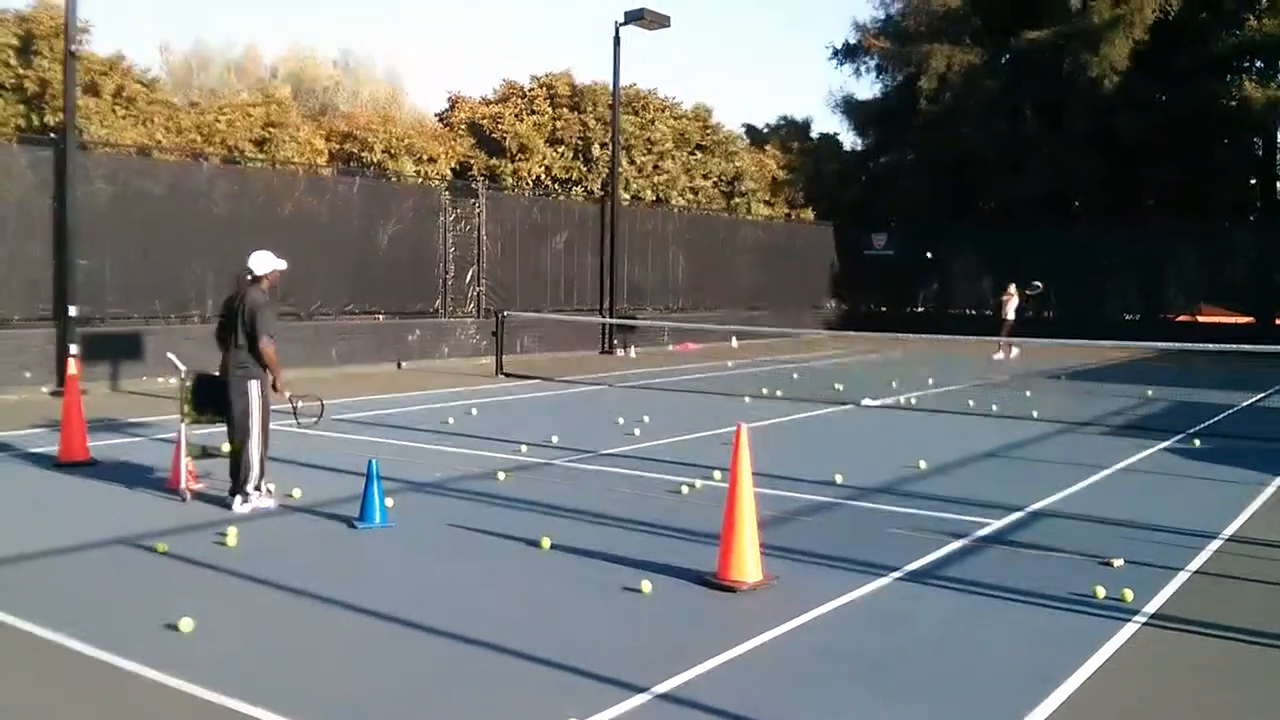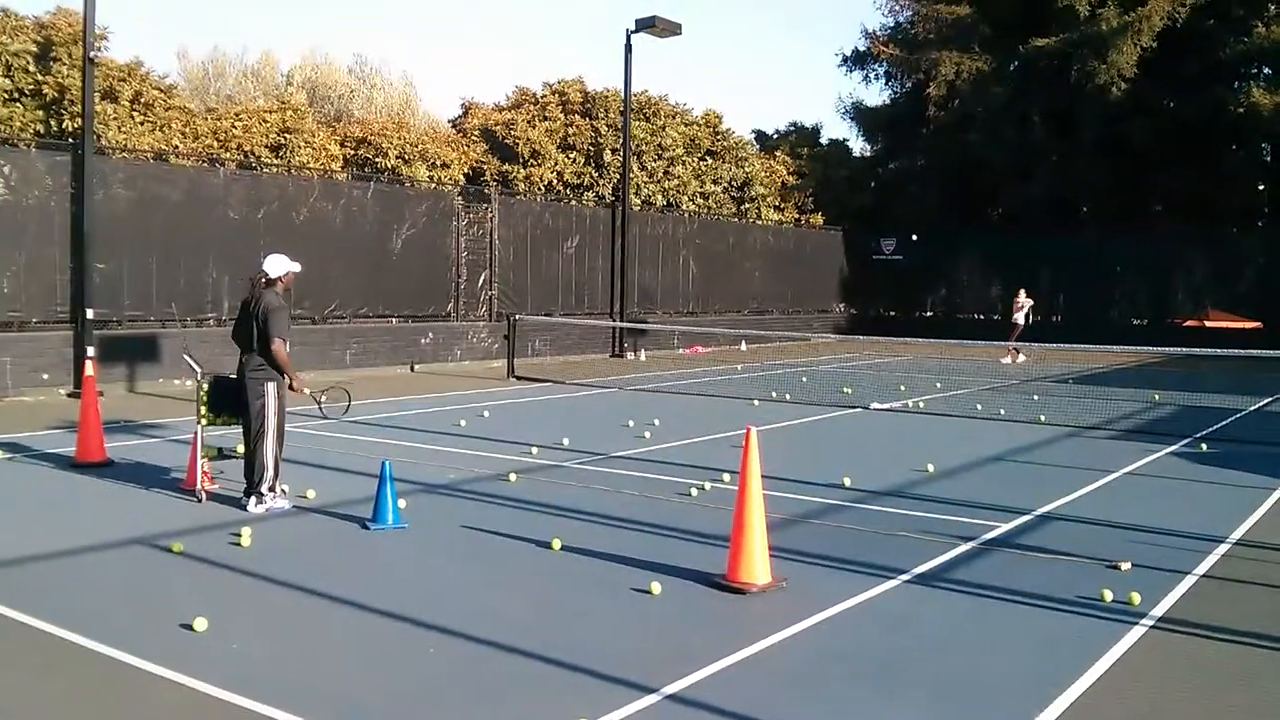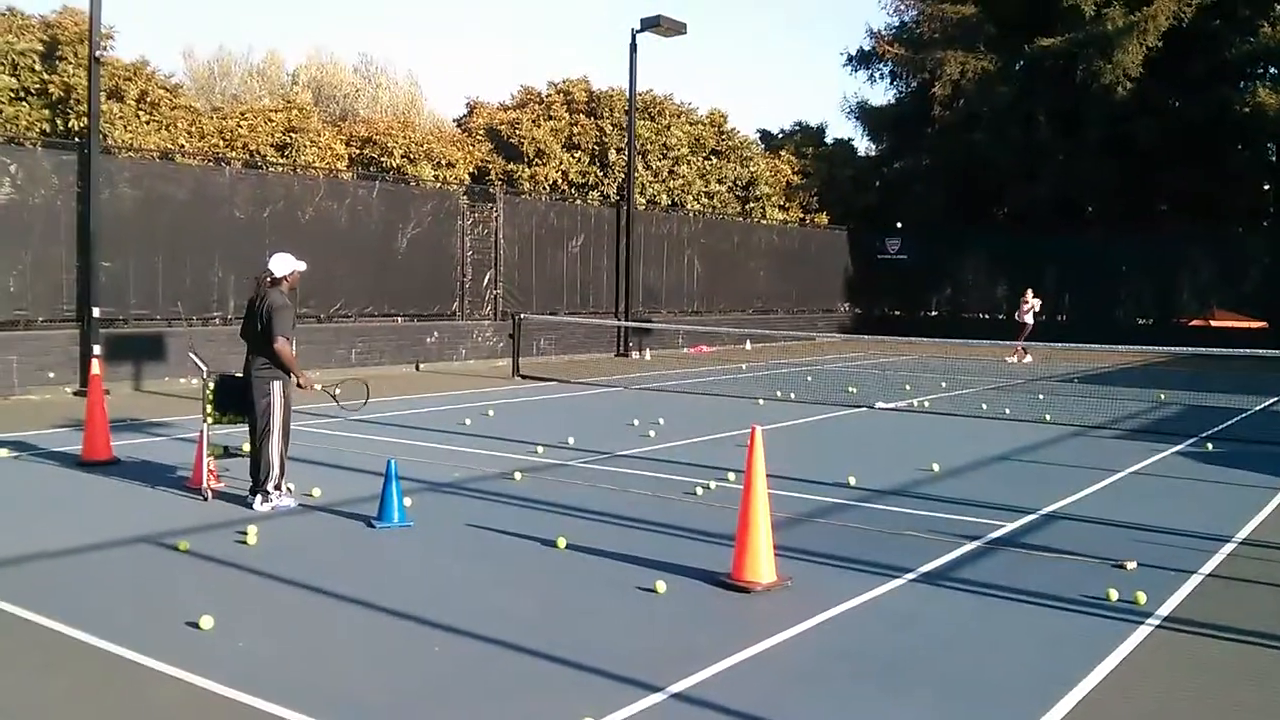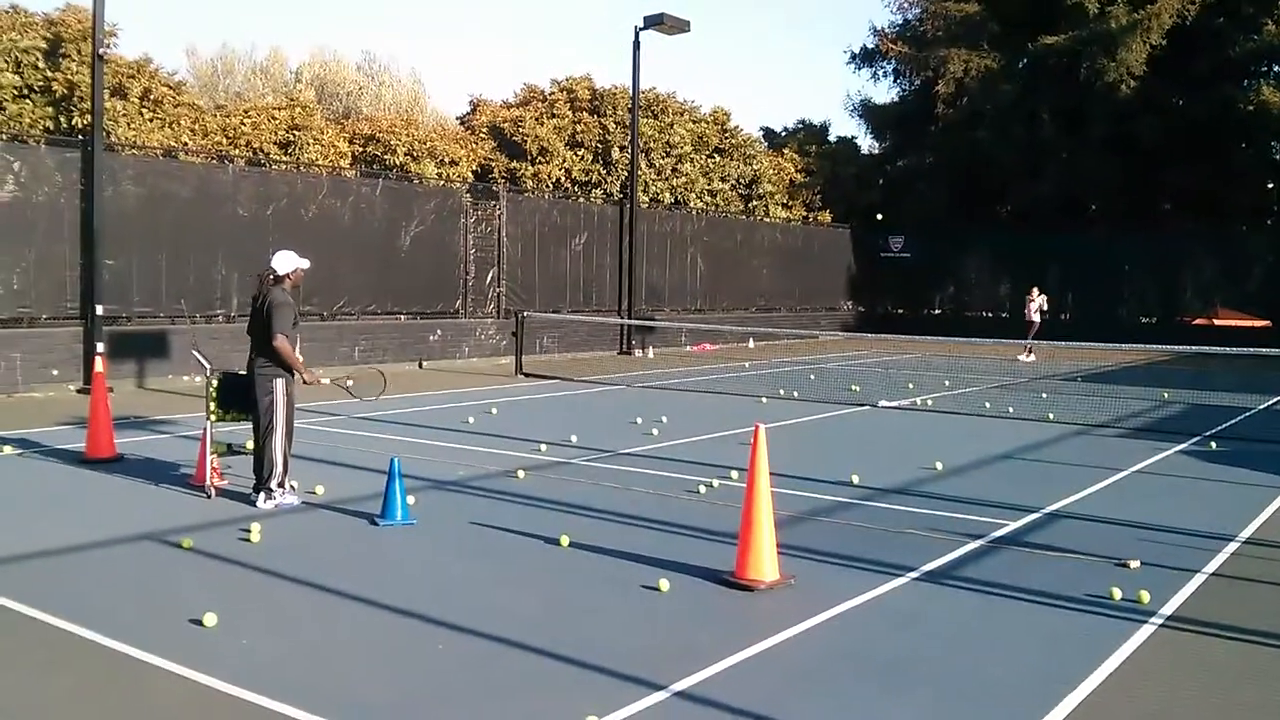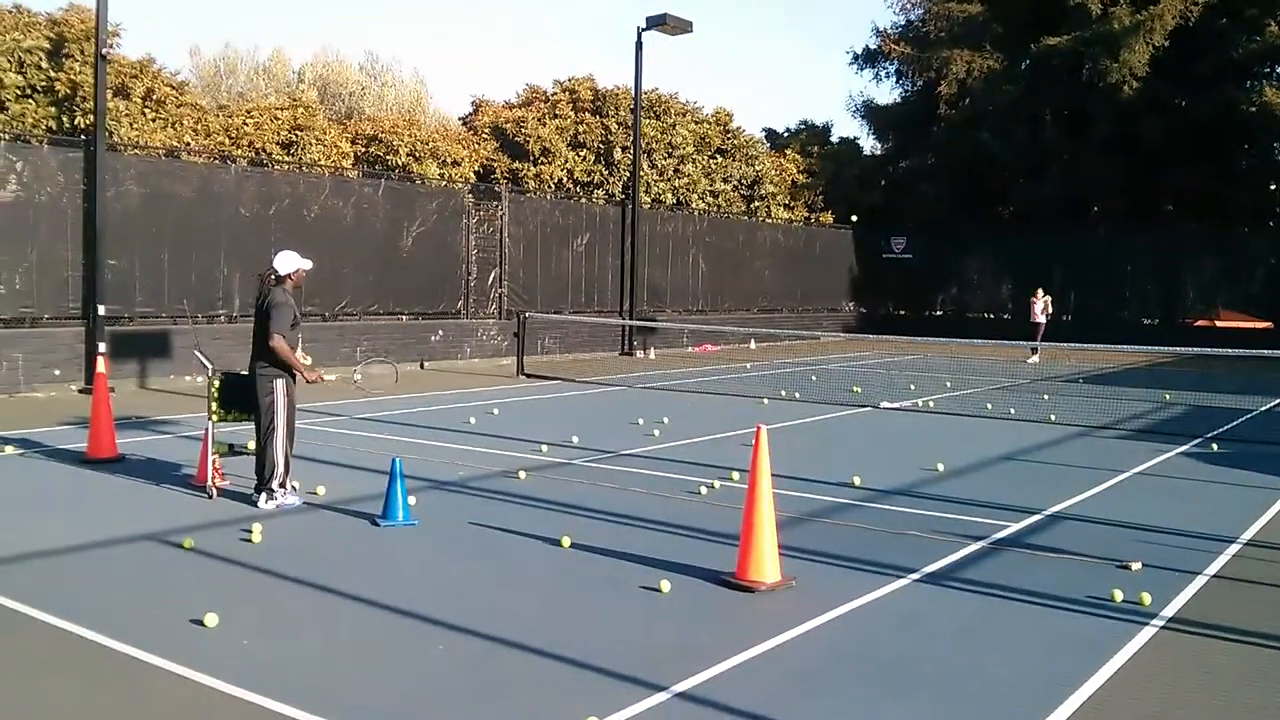
dt=0.1s
person 1, frame 1
left shoulder: (235, 298)
right shoulder: (262, 302)
left elbow: (221, 335)
right elbow: (264, 345)
right wrist: (278, 377)
left hip: (233, 373)
right hip: (250, 376)
left knee: (241, 434)
right knee: (253, 435)
left ankle: (239, 488)
right ankle: (247, 495)
person 1, frame 2
left shoulder: (251, 300)
right shoulder: (276, 305)
left elbow: (237, 335)
right elbow: (276, 346)
right wrist: (293, 376)
left hip: (249, 375)
right hip: (266, 378)
left knee: (255, 435)
right knee: (268, 437)
left ankle: (254, 490)
right ankle: (262, 496)
person 1, frame 3
left shoulder: (257, 299)
right shoulder: (281, 304)
left elbow: (245, 333)
right elbow: (280, 345)
right wrist: (299, 374)
left hip: (255, 373)
right hip: (272, 377)
left knee: (262, 434)
right knee: (274, 435)
left ankle: (260, 488)
right ankle: (268, 494)
person 1, frame 4
left shoulder: (264, 296)
right shoulder: (282, 301)
right elbow: (279, 342)
right wrist: (302, 370)
left hip: (261, 371)
right hip: (275, 374)
left knee: (266, 431)
right knee: (277, 433)
left ankle: (263, 485)
right ankle: (272, 492)
person 1, frame 5
left shoulder: (266, 295)
right shoulder: (282, 301)
right elbow: (276, 342)
left wrist: (295, 357)
right wrist: (303, 369)
left hip: (263, 372)
right hip: (276, 375)
left knee: (268, 432)
right knee: (279, 433)
left ankle: (265, 485)
right ankle: (273, 492)
